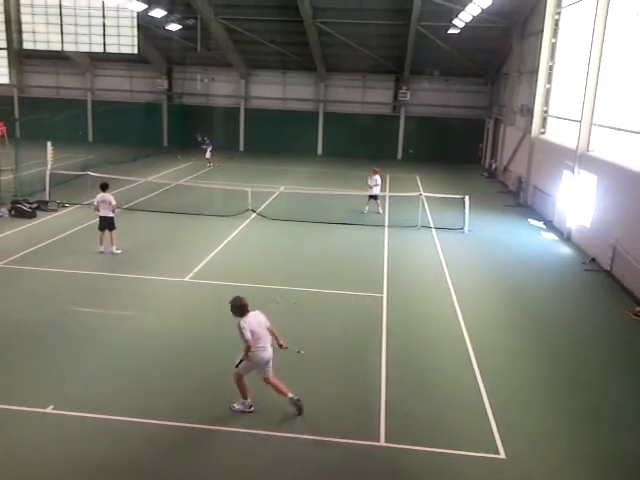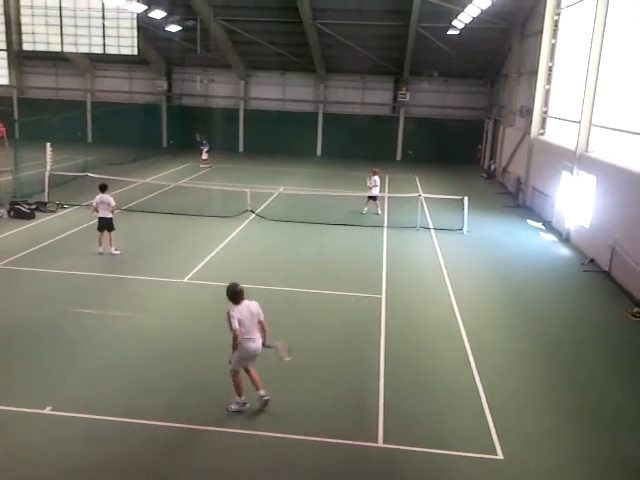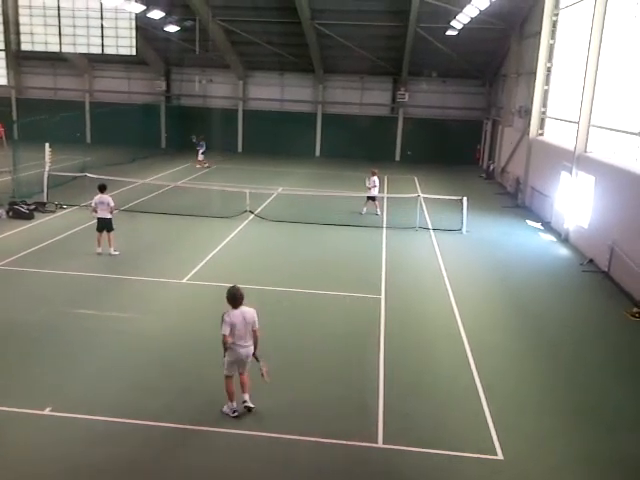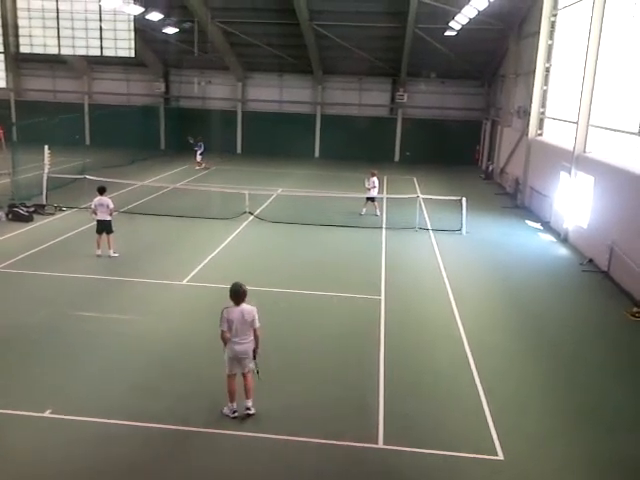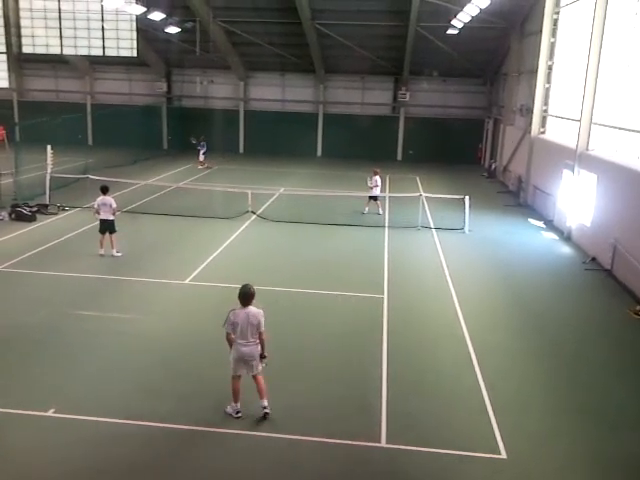
dt=0.2s
person 1, frame 1
left shoulder: (242, 323)
right shoulder: (259, 314)
left elbow: (250, 344)
right elbow: (271, 330)
left wrist: (245, 355)
right wrist: (279, 342)
left hip: (255, 355)
right hip: (268, 353)
left knee: (238, 375)
right knee: (269, 378)
left ankle: (246, 403)
right ankle: (291, 397)
person 1, frame 2
left shoulder: (232, 312)
right shoulder: (254, 305)
left elbow: (236, 335)
right elbow: (263, 325)
left wrist: (234, 347)
right wrist: (264, 339)
left hip: (243, 346)
right hip: (257, 344)
left knee: (235, 371)
right knee: (249, 369)
left ankle: (241, 401)
right ankle: (262, 394)
person 1, frame 3
left shoulder: (227, 316)
right shoulder: (252, 312)
left elbow: (226, 340)
right elbow: (256, 335)
left wrist: (225, 351)
right wrist: (255, 350)
left hip: (233, 351)
right hip: (248, 350)
left knee: (228, 377)
right knee: (243, 372)
left ankle: (232, 407)
right ankle: (246, 399)
person 1, frame 4
left shoulder: (227, 312)
right shoulder: (252, 310)
left elbow: (223, 335)
right elbow: (256, 333)
left wrist: (227, 346)
right wrist: (256, 348)
left hip: (232, 348)
right hip: (247, 348)
left knee: (231, 376)
right knee: (247, 375)
left ankle: (232, 408)
right ankle: (248, 406)
person 1, frame 5
left shoulder: (233, 314)
right shoulder: (258, 313)
left elbow: (228, 337)
right elbow: (261, 337)
left wrist: (232, 348)
right wrist: (263, 351)
left hip: (238, 350)
right hip: (253, 350)
left knee: (236, 378)
right knee: (258, 376)
left ankle: (236, 408)
right ankle: (264, 405)
